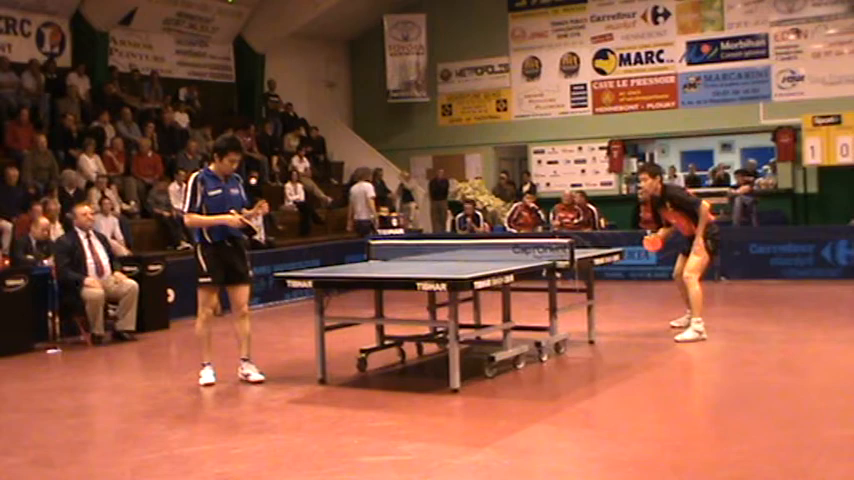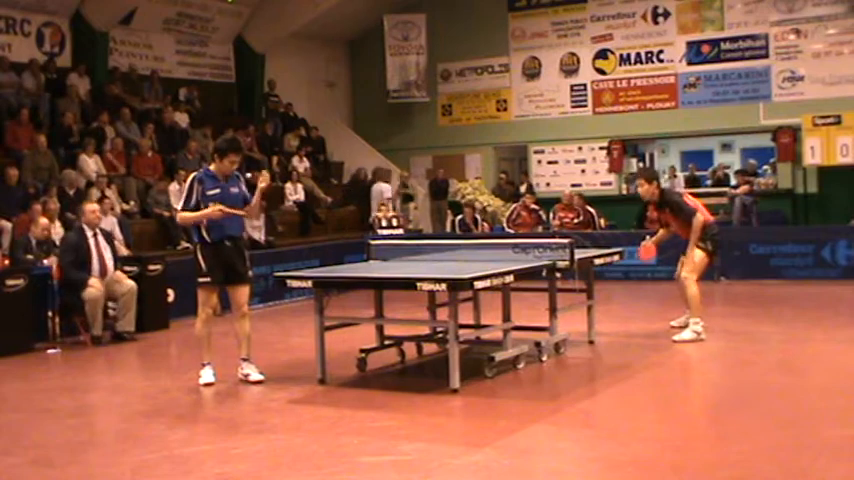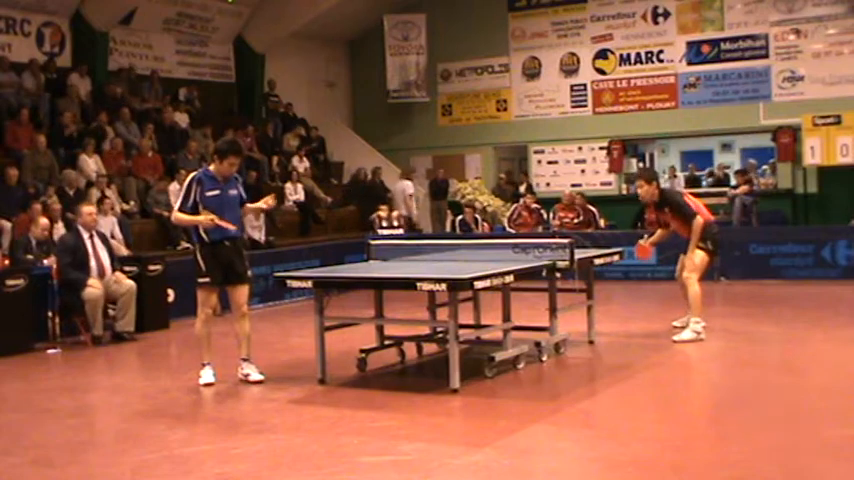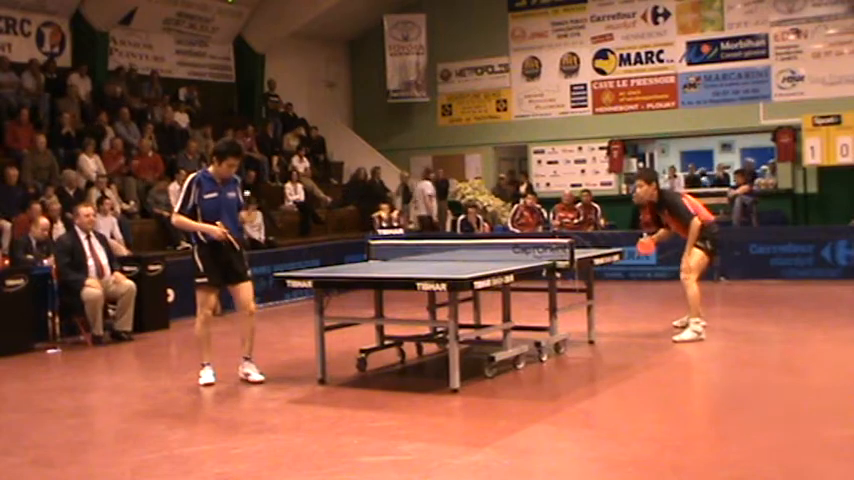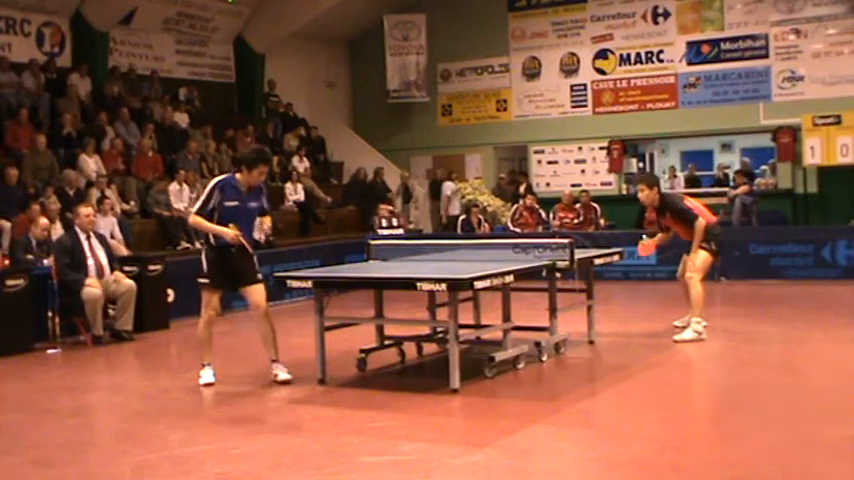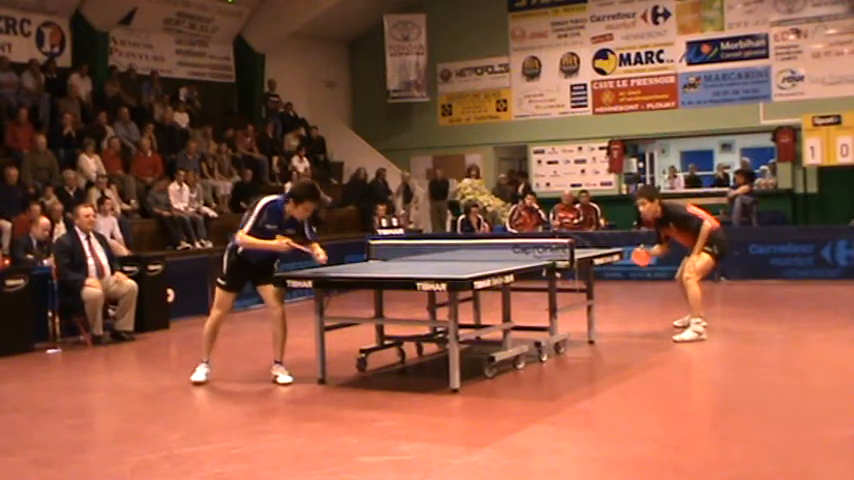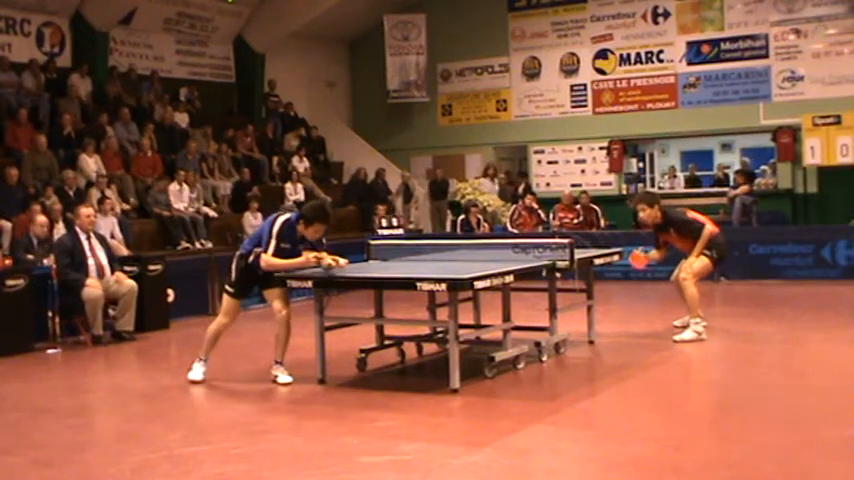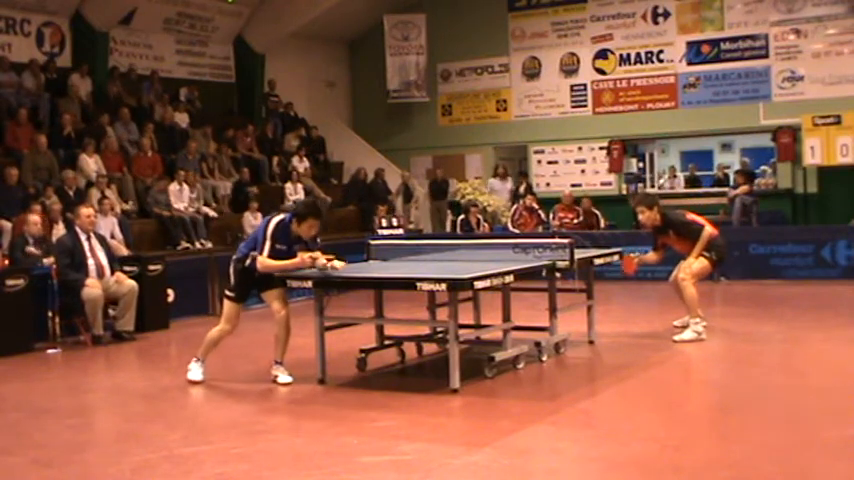
dt=0.4s
person 1, frame 1
left shoulder: (236, 181)
right shoulder: (199, 180)
right elbow: (189, 219)
left wrist: (253, 212)
right wrist: (223, 219)
left hip: (236, 248)
right hip: (211, 250)
left knee: (242, 309)
right knee: (206, 311)
left ankle: (245, 363)
right ankle: (206, 366)
person 1, frame 2
left shoulder: (237, 180)
right shoulder: (198, 180)
left elbow: (253, 214)
right elbow: (181, 217)
left wrist: (260, 190)
right wrist: (205, 213)
left hip: (236, 248)
right hip: (210, 249)
left knee: (242, 309)
right knee: (206, 311)
left ankle: (245, 364)
right ankle: (206, 366)
person 1, frame 3
left shoulder: (235, 181)
right shoulder: (196, 180)
right elbow: (176, 216)
left wrist: (259, 205)
right wrist: (198, 220)
left hip: (235, 248)
right hip: (209, 250)
left knee: (242, 310)
right knee: (206, 311)
left ankle: (245, 363)
right ankle: (206, 366)
person 1, frame 4
left shoulder: (234, 182)
right shoulder: (196, 182)
right elbow: (177, 218)
right wrist: (207, 228)
left hip: (234, 250)
right hip: (208, 251)
left knee: (249, 308)
right knee: (205, 312)
left ankle: (246, 365)
right ankle: (206, 367)
person 1, frame 5
left shoulder: (260, 190)
right shoulder: (220, 185)
left elbow: (264, 215)
right elbow: (194, 218)
left wrist: (266, 223)
right wrist: (221, 231)
left hip: (243, 254)
right hip: (217, 253)
left knee: (262, 308)
right knee: (209, 313)
left ankle: (275, 364)
right ankle: (206, 367)
person 1, frame 6
left shoulder: (302, 216)
right shoulder: (267, 206)
left elbow: (311, 242)
right elbow: (241, 239)
left wrist: (318, 252)
right wrist: (274, 244)
left hip: (265, 262)
right hip: (239, 258)
left knee: (278, 310)
right knee: (218, 313)
left ankle: (278, 366)
right ankle: (204, 363)
person 1, frame 7
left shoulder: (314, 229)
right shoulder: (280, 223)
left elbow: (320, 254)
right elbow: (266, 262)
left wrist: (331, 261)
right wrist: (302, 261)
left hip: (274, 269)
right hip: (247, 264)
left knee: (283, 313)
right knee: (225, 319)
left ankle: (278, 366)
right ankle: (201, 361)
person 1, frame 8
left shoulder: (307, 230)
right shoulder: (274, 225)
left elbow: (315, 255)
right elbow: (262, 264)
left wrist: (328, 263)
right wrist: (297, 263)
left hip: (270, 271)
right hip: (245, 267)
left knee: (282, 313)
right knee: (227, 326)
left ankle: (278, 367)
right ankle: (198, 361)
person 2, frame 1
left shoulder: (673, 193)
right shoulder: (656, 201)
left elbow: (704, 206)
right elbow: (667, 226)
left wrist: (700, 237)
right wrist: (657, 237)
left hip: (706, 235)
right hip: (692, 237)
left knee: (690, 276)
right knee: (678, 275)
left ankle: (698, 327)
right ankle: (691, 315)
person 2, frame 2
left shoulder: (671, 198)
right shoulder: (657, 202)
left elbow: (698, 219)
right elbow: (667, 228)
left wrist: (690, 248)
right wrist: (652, 241)
left hip: (706, 235)
right hip: (696, 237)
left knee: (687, 277)
right knee: (680, 276)
left ankle: (696, 328)
right ankle: (692, 316)
person 2, frame 3
left shoulder: (672, 198)
right shoulder: (657, 204)
left elbow: (698, 221)
right elbow: (665, 228)
left wrist: (691, 252)
right wrist: (649, 241)
left hip: (706, 235)
right hip: (694, 236)
left knee: (689, 276)
right knee: (681, 275)
left ankle: (696, 327)
right ankle: (694, 315)
person 2, frame 4
left shoulder: (670, 199)
right shoulder: (655, 205)
left elbow: (695, 222)
right elbow: (668, 228)
left wrist: (687, 253)
right wrist: (652, 239)
left hip: (706, 234)
right hip: (696, 236)
left knee: (688, 276)
right knee: (685, 276)
left ankle: (696, 328)
right ankle: (696, 316)
person 2, frame 5
left shoulder: (672, 202)
right shoulder: (658, 208)
left elbow: (700, 222)
right elbow: (666, 233)
left wrist: (693, 252)
right wrist: (652, 242)
left hip: (709, 236)
right hip: (697, 238)
left knee: (692, 275)
right knee: (683, 276)
left ankle: (697, 327)
right ankle: (697, 315)
person 2, frame 6
left shoulder: (675, 212)
right shoulder: (658, 220)
left elbow: (706, 225)
right elbow: (663, 247)
left wrist: (695, 254)
right wrist: (647, 252)
left hip: (713, 240)
right hip: (700, 243)
left knee: (689, 276)
right knee: (681, 277)
left ankle: (697, 328)
right ankle: (696, 316)
person 2, frame 7
left shoulder: (675, 217)
right shoulder: (658, 226)
left elbow: (707, 229)
right elbow: (660, 253)
left wrist: (693, 256)
right wrist: (644, 257)
left hip: (713, 246)
right hip: (698, 248)
left knee: (686, 277)
right knee: (677, 279)
left ankle: (697, 328)
right ankle: (696, 316)
person 2, frame 8
left shoulder: (674, 220)
right shoulder: (657, 228)
left elbow: (707, 231)
right elbow: (658, 255)
left wrist: (692, 257)
right wrist: (640, 259)
left hip: (712, 247)
right hip: (697, 250)
left knee: (685, 277)
right knee: (676, 280)
left ankle: (697, 328)
right ankle: (696, 316)
person 3, frame 1
left shoulder: (100, 237)
right shoulder: (65, 241)
left elbow: (112, 259)
right elbow: (62, 271)
left wrist: (116, 271)
right wrist: (84, 279)
left hip: (108, 280)
right hip: (84, 284)
left knee: (131, 286)
right knee: (96, 294)
left ankle: (122, 329)
right ankle: (97, 333)
person 3, frame 2
left shoulder: (106, 235)
right shoulder: (71, 238)
left elbow: (115, 258)
right elbow: (67, 269)
left wrist: (117, 271)
right wrist: (88, 279)
left hip: (109, 280)
right hip: (85, 284)
left knee: (130, 286)
right knee: (95, 294)
left ankle: (122, 330)
right ankle: (96, 335)
person 3, frame 3
left shoulder: (101, 236)
right shoulder: (67, 240)
left elbow: (112, 260)
right elbow: (65, 270)
left wrist: (116, 272)
right wrist: (87, 280)
left hip: (108, 280)
right hip: (83, 285)
left knee: (129, 286)
right knee: (95, 294)
left ankle: (121, 330)
right ankle: (97, 334)
person 3, frame 4
left shoulder: (100, 237)
right shoulder: (65, 241)
left elbow: (112, 260)
right elbow: (63, 271)
left wrist: (116, 271)
right wrist: (85, 280)
left hip: (107, 280)
right hip: (83, 284)
left knee: (129, 286)
right knee: (95, 294)
left ankle: (120, 330)
right ankle: (97, 334)
person 3, frame 5
left shoulder: (100, 237)
right shoulder: (64, 242)
left elbow: (112, 259)
right elbow: (63, 272)
left wrist: (116, 271)
right wrist: (84, 280)
left hip: (107, 280)
right hip: (83, 285)
left knee: (129, 285)
right knee: (95, 294)
left ankle: (120, 329)
right ankle: (97, 334)
person 3, frame 6
left shoulder: (99, 237)
right shoulder: (64, 242)
left elbow: (112, 260)
right elbow: (63, 272)
left wrist: (117, 271)
right wrist: (85, 280)
left hip: (108, 280)
right hip: (84, 284)
left knee: (130, 286)
right knee: (95, 294)
left ankle: (121, 329)
right ankle: (97, 334)
person 3, frame 7
left shoulder: (99, 238)
right shoulder: (65, 242)
left elbow: (112, 260)
right elbow: (63, 272)
left wrist: (117, 271)
right wrist: (85, 280)
left hip: (108, 280)
right hip: (84, 285)
left knee: (130, 286)
right knee: (95, 294)
left ankle: (122, 329)
right ankle: (97, 334)
person 3, frame 8
left shoulder: (99, 238)
right shoulder: (65, 242)
left elbow: (112, 260)
right elbow: (63, 272)
left wrist: (117, 271)
right wrist: (85, 280)
left hip: (108, 280)
right hip: (84, 284)
left knee: (131, 286)
right knee: (95, 294)
left ankle: (122, 329)
right ankle: (97, 334)
